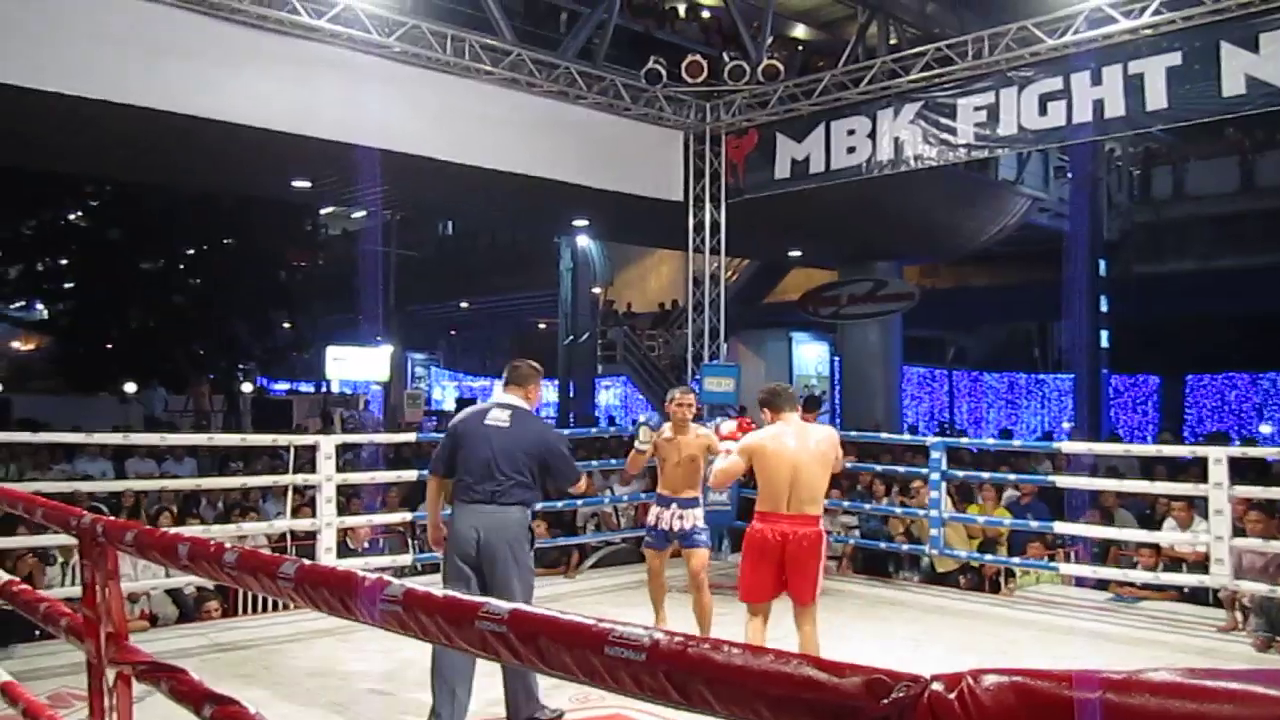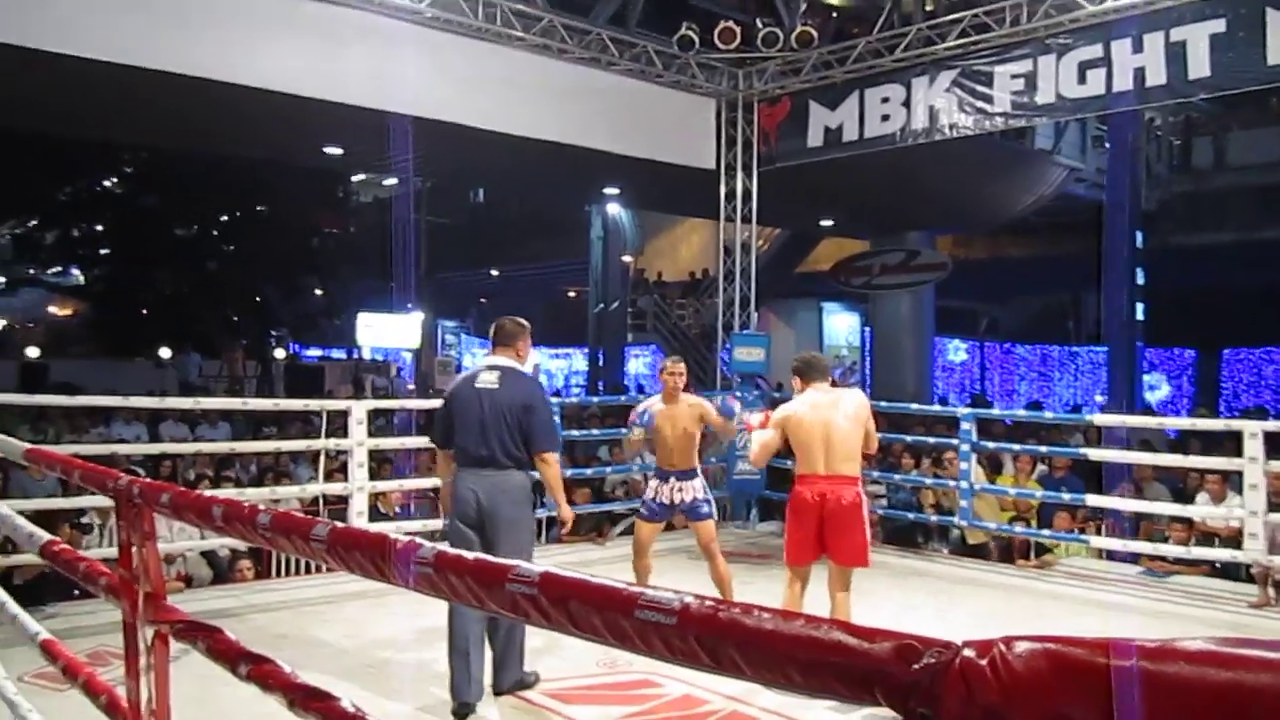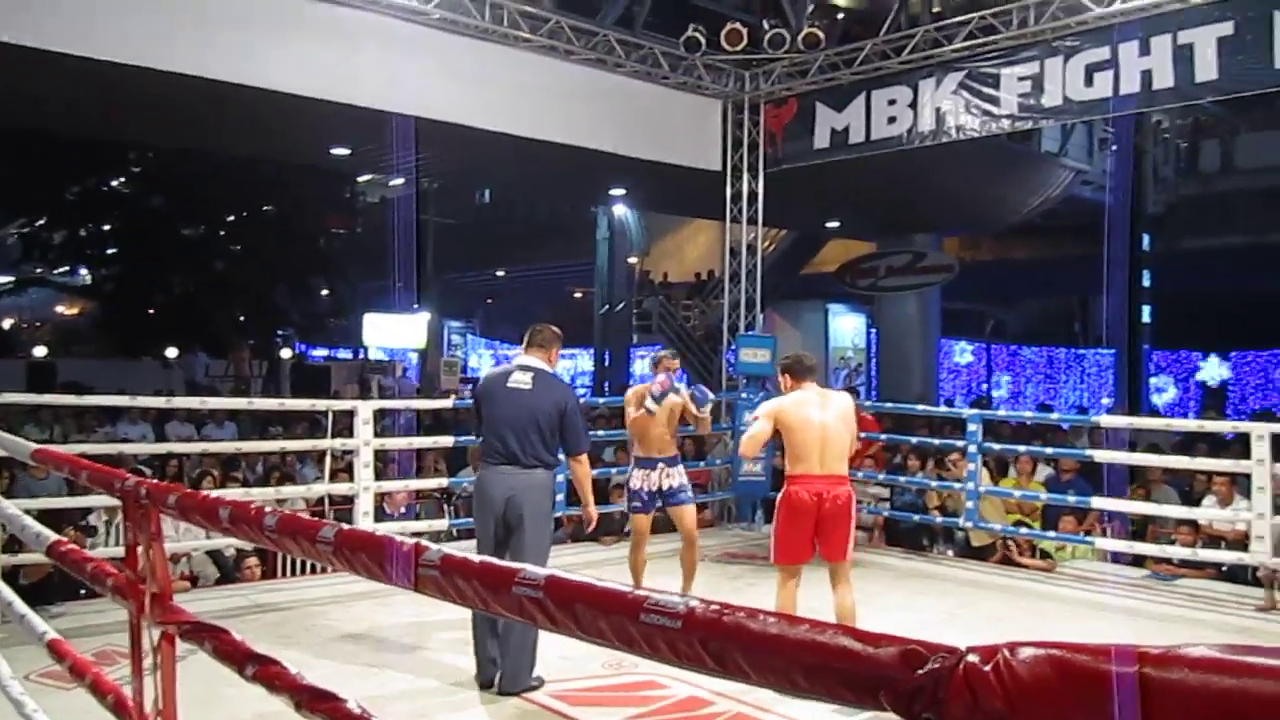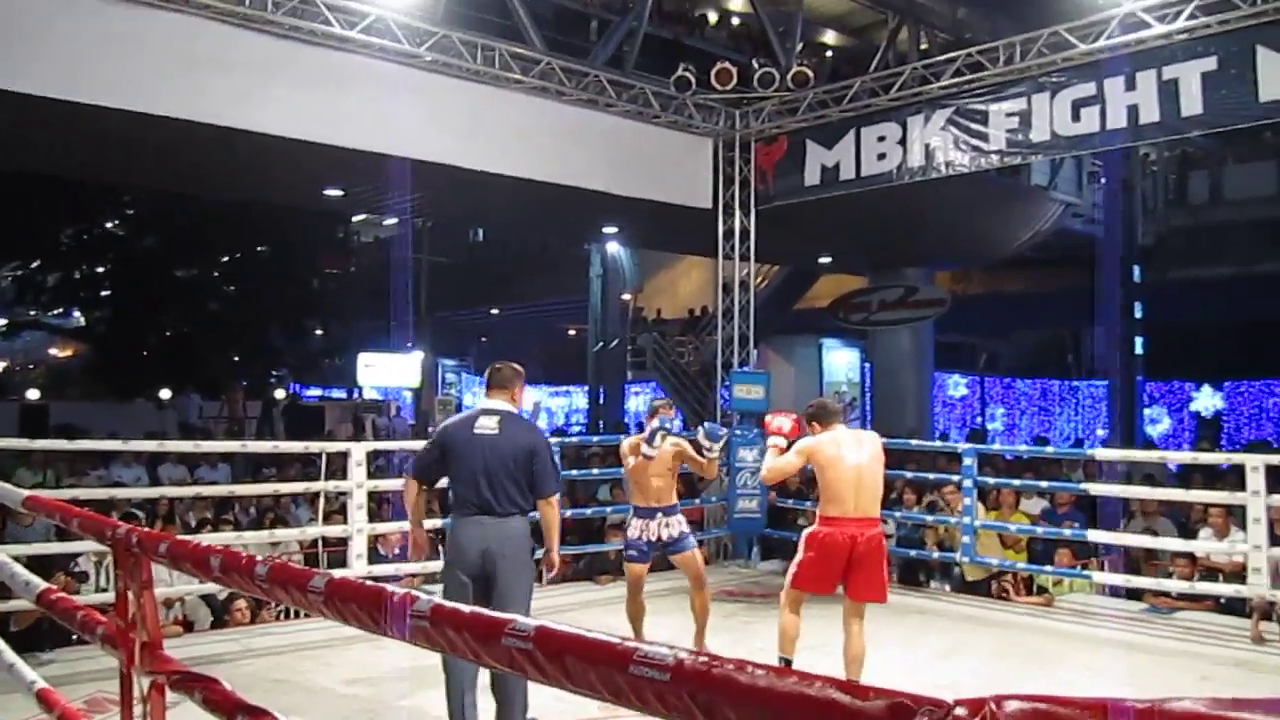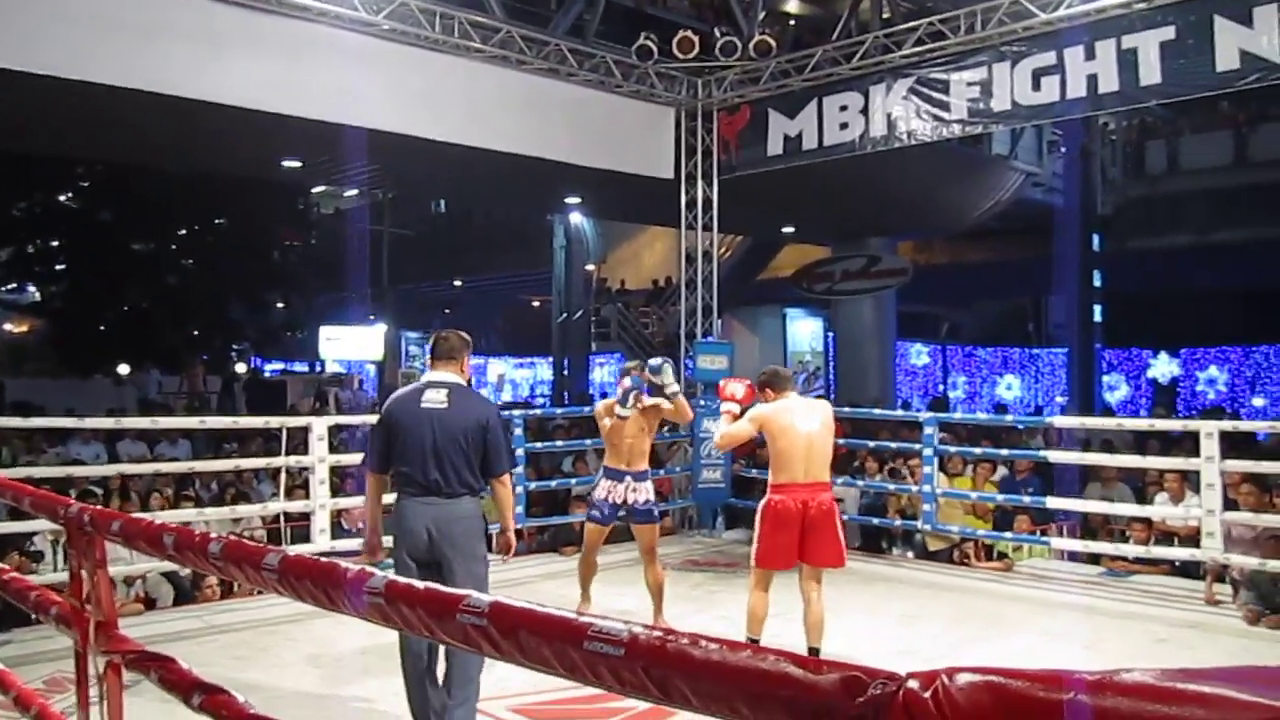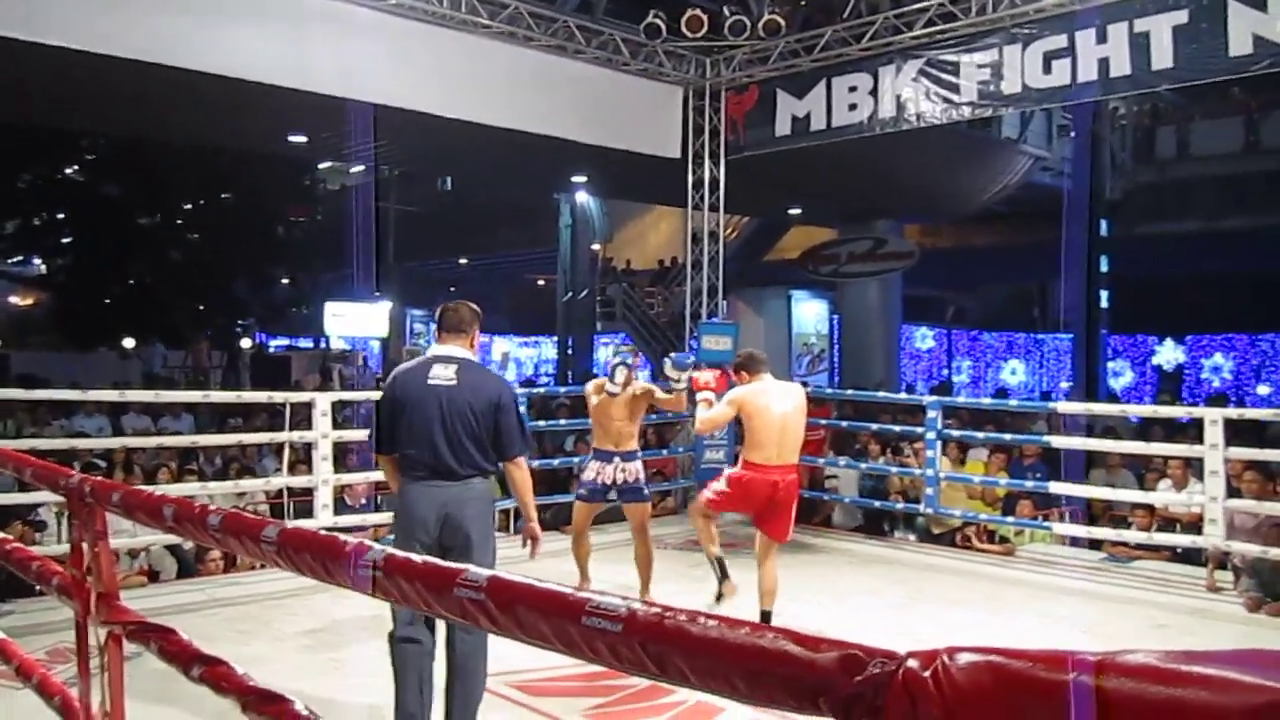
dt=0.7s
person 1, frame 1
left shoulder: (463, 420)
right shoulder: (540, 432)
left elbow: (437, 478)
right elbow: (577, 485)
left wrist: (434, 523)
right wrist: (580, 479)
left hip: (464, 521)
right hip: (507, 526)
person 1, frame 2
left shoulder: (459, 387)
right shoulder: (529, 390)
left elbow: (443, 449)
right elbow: (545, 456)
left wrist: (447, 492)
right wrist: (562, 504)
left hip: (466, 487)
right hip: (509, 489)
right ankle: (508, 676)
person 1, frame 3
left shoulder: (488, 383)
right shoulder: (561, 392)
right elbow: (577, 456)
right wrist: (588, 502)
left hip: (490, 482)
right hip: (534, 487)
left ankle: (486, 668)
right ankle: (515, 675)
person 1, frame 4
left shoulder: (452, 429)
right shoulder: (530, 434)
left elbow: (414, 483)
right elbow: (547, 501)
left wrist: (416, 529)
right wrist: (552, 547)
left hip: (464, 533)
right hip: (510, 535)
person 1, frame 5
left shoulder: (396, 404)
right shoulder: (481, 408)
left elbow: (376, 475)
right elbow: (500, 479)
left wrist: (372, 529)
right wrist: (507, 528)
left hip: (410, 515)
right hip: (461, 517)
person 1, frame 6
left shoulder: (401, 379)
right shoulder: (493, 385)
left elbow: (384, 455)
right elbow: (514, 461)
right wrist: (529, 516)
left hip: (416, 500)
right hip: (471, 500)
left knee: (412, 618)
right knee: (468, 619)
person 2, frame 1
left shoulder: (756, 440)
right shoulder: (828, 435)
left elbow: (716, 482)
left wrist: (727, 447)
left hip: (766, 530)
right hip: (808, 532)
left knee: (756, 617)
right knee: (806, 621)
person 2, frame 2
left shoulder: (787, 411)
right shoulder: (858, 399)
left elbow: (757, 459)
right elbow: (871, 447)
left wrist: (757, 431)
left hip: (806, 495)
right hip: (847, 495)
left knee: (796, 582)
right knee: (840, 587)
person 2, frame 3
left shoulder: (778, 406)
right shoulder: (845, 400)
left elbow: (746, 450)
left wrist: (758, 422)
left hip: (799, 493)
right hip: (839, 492)
left knee: (788, 579)
right knee: (841, 579)
person 2, frame 4
left shoulder: (813, 445)
right shoulder: (874, 440)
left elbow: (767, 476)
left wrist: (775, 444)
left hip: (831, 532)
right hip: (869, 533)
left knee: (790, 600)
right knee: (854, 620)
person 2, frame 5
left shoulder: (765, 413)
right shoulder: (824, 408)
left elbow: (721, 442)
left wrist: (729, 408)
left hip: (783, 500)
right hip: (821, 499)
left knee: (760, 582)
right knee: (812, 587)
right ankle: (814, 658)
person 2, frame 6
left shoulder: (742, 395)
right shoulder: (798, 391)
left elbow: (702, 427)
left wrist: (704, 396)
left hip: (752, 477)
right hip: (787, 480)
left knee: (700, 509)
right knee: (767, 557)
left ankle: (722, 574)
right ankle: (765, 626)
person 3, frame 1
left shoulder: (705, 436)
right shoulder: (656, 434)
right elbow: (632, 468)
right wrist: (642, 442)
left hip: (691, 511)
right hip: (661, 508)
left knee: (699, 578)
right knee: (654, 572)
left ankle: (705, 639)
right ankle: (660, 617)
person 3, frame 2
left shoulder: (697, 405)
right shoulder: (647, 408)
left elbow: (725, 434)
right elbow: (631, 450)
left wrist: (729, 418)
right wrist: (635, 431)
left hip: (691, 482)
right hip: (660, 482)
left knee: (710, 549)
right knee: (639, 546)
person 3, frame 3
left shoulder: (681, 395)
right shoulder: (636, 393)
left elbow: (704, 430)
right elbow: (632, 428)
left wrist: (704, 409)
right wrist: (653, 401)
left hip: (673, 469)
right hip: (643, 470)
left knee: (691, 534)
right knee: (639, 538)
left ankle: (686, 592)
person 3, frame 4
left shoulder: (678, 445)
right shoulder: (630, 445)
left elbow: (709, 473)
right elbow: (634, 476)
left wrist: (712, 450)
right wrist: (650, 447)
left hip: (672, 518)
right hip: (641, 520)
left knee: (699, 579)
right knee: (634, 588)
left ankle: (700, 641)
right ankle: (638, 639)
person 3, frame 5
left shoulder: (655, 405)
right shoulder: (605, 407)
left elbow: (687, 417)
right elbow: (611, 438)
left wrist: (670, 385)
right wrist: (624, 406)
left hip: (640, 484)
right hip: (610, 481)
left knee: (650, 554)
right knee: (589, 549)
left ankle: (658, 616)
right ankle: (585, 598)
person 3, frame 6
left shoulder: (644, 390)
right shoulder: (595, 387)
left elbow: (678, 406)
right elbow: (597, 413)
left wrist: (679, 382)
right wrist: (614, 385)
left hip: (630, 464)
right hip: (599, 462)
left knee: (641, 531)
right knee: (578, 528)
left ankle: (645, 592)
right ankle: (584, 579)
